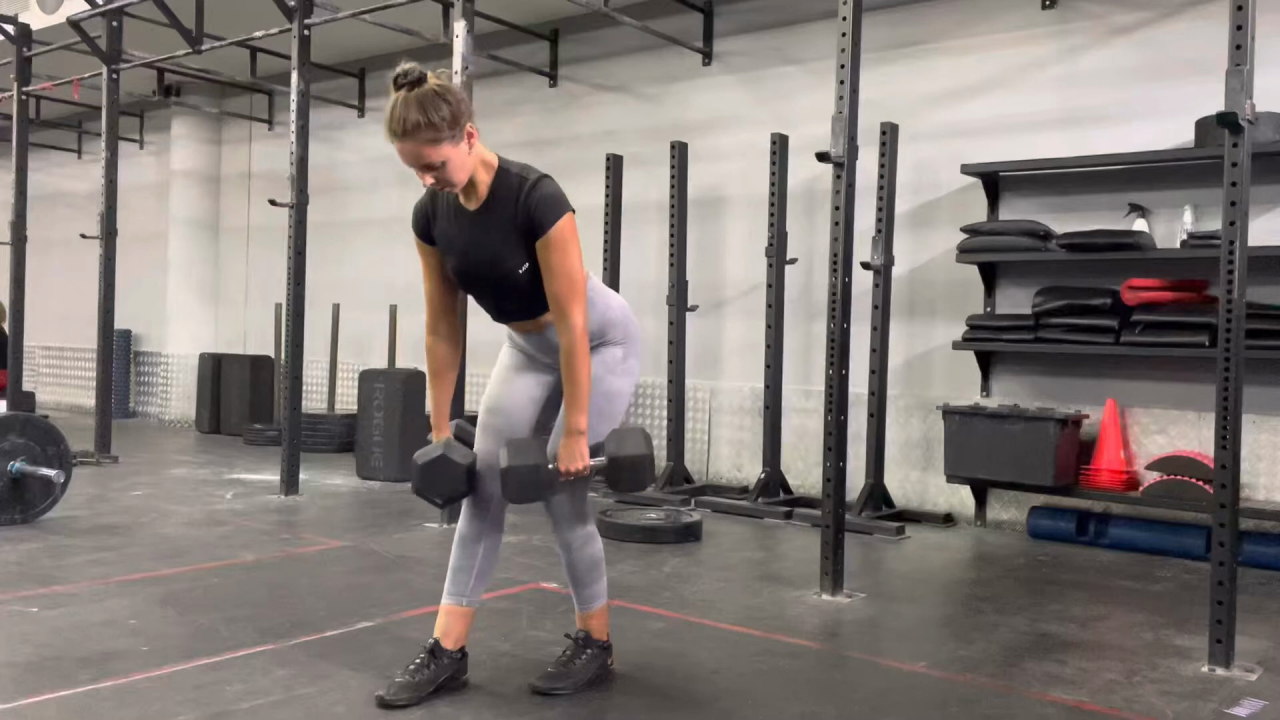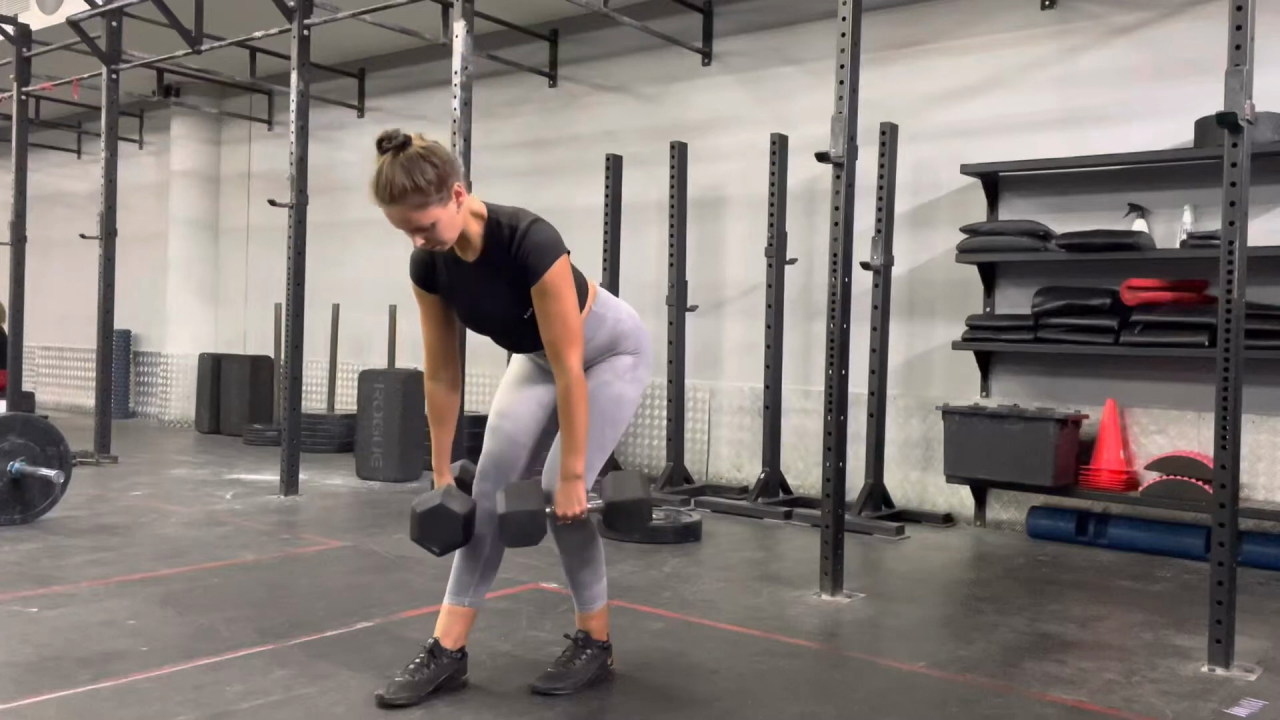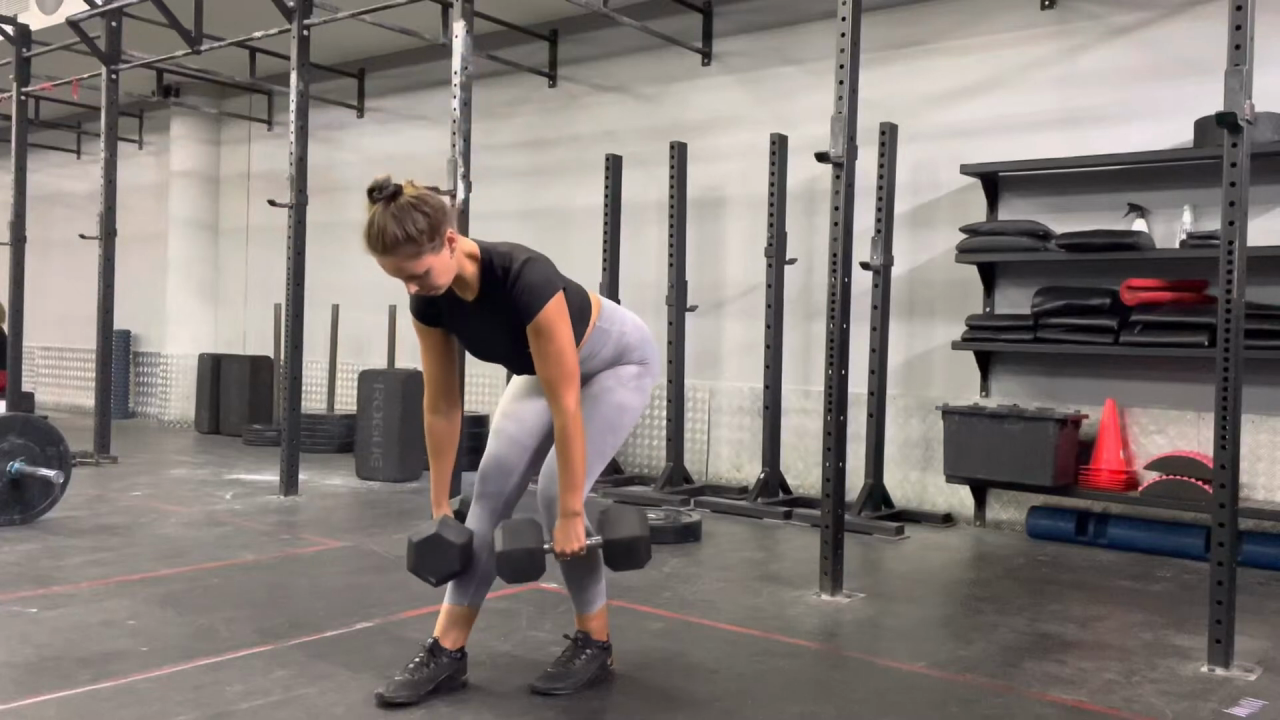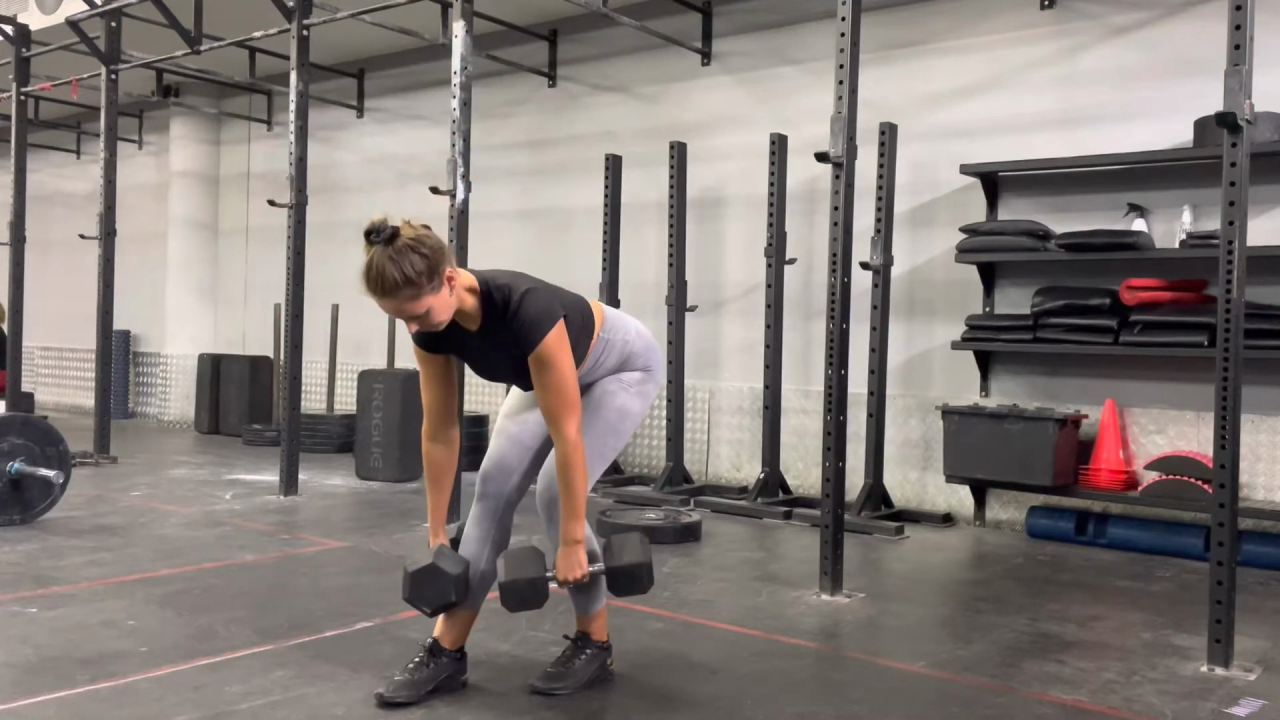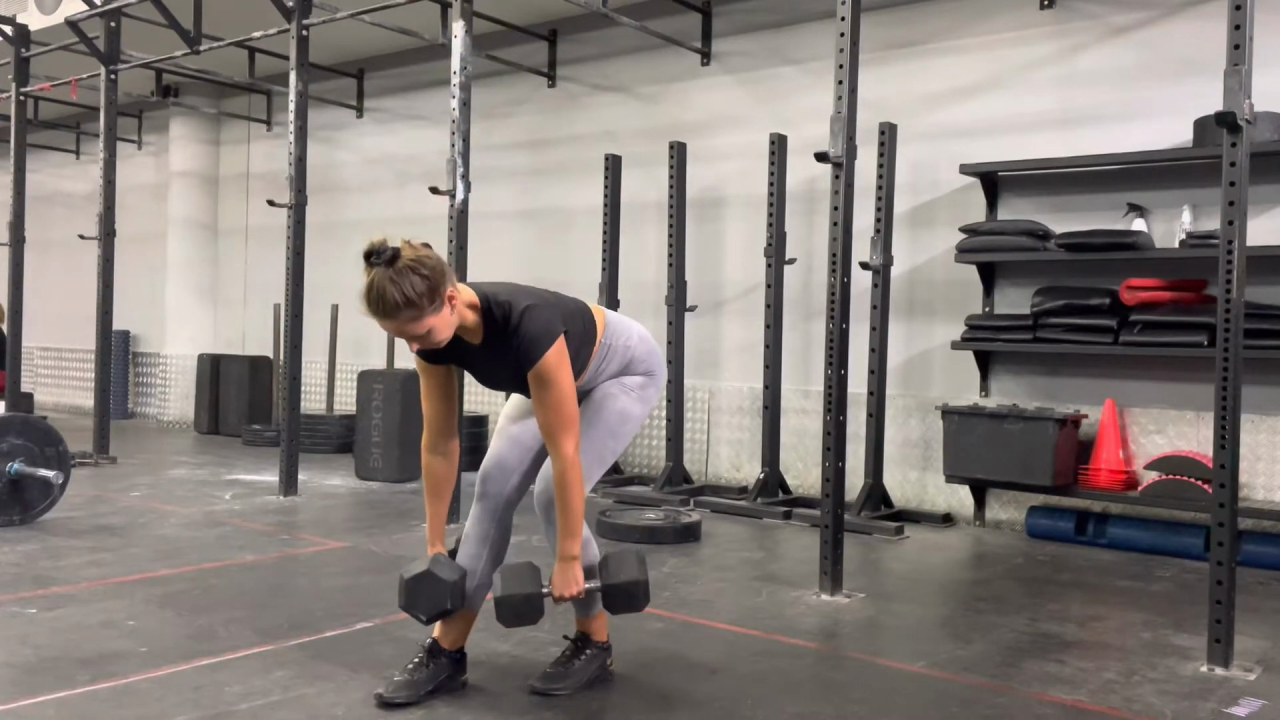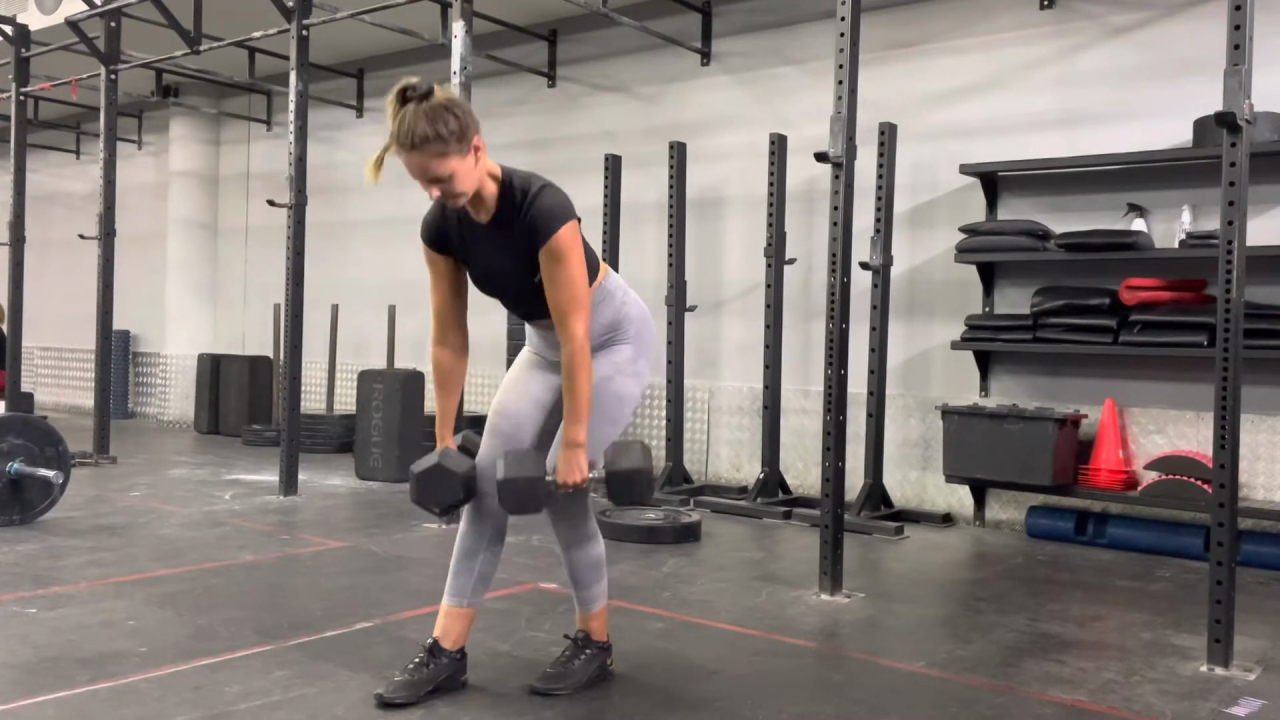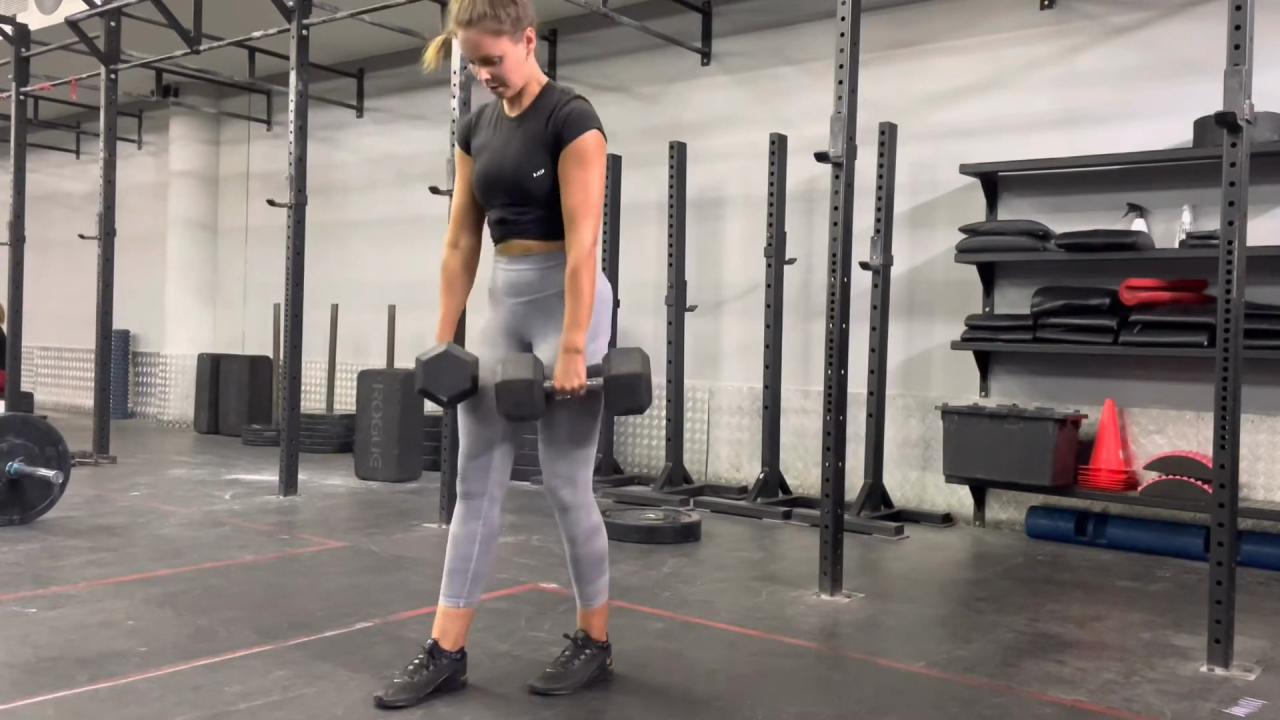
dt=0.5s
person 1, frame 1
left shoulder: (536, 197)
right shoulder: (431, 215)
left elbow: (572, 323)
right elbow: (442, 329)
left wrist: (576, 432)
right wrist: (441, 427)
left hip: (598, 341)
right hip: (526, 348)
left knee: (561, 490)
right knee: (482, 487)
left ankle: (596, 642)
right ankle: (447, 650)
person 1, frame 2
left shoulder: (531, 241)
right shoulder: (429, 265)
left elbow: (570, 368)
right elbow: (442, 374)
left wrist: (573, 475)
right wrist: (441, 472)
left hip: (611, 351)
right hip: (535, 357)
left knee: (560, 495)
right knee: (488, 489)
left ankle: (595, 641)
right ankle: (447, 651)
person 1, frame 3
left shoulder: (526, 278)
right shoulder: (430, 300)
left elbow: (566, 407)
right elbow: (441, 406)
left wrist: (571, 512)
right wrist: (439, 506)
left hip: (619, 361)
right hip: (541, 368)
left knee: (553, 493)
right knee: (491, 487)
left ankle: (595, 643)
right ankle: (446, 651)
person 1, frame 4
left shoulder: (526, 308)
right shoulder: (433, 326)
left elbow: (567, 436)
right elbow: (440, 432)
left wrist: (572, 543)
right wrist: (437, 534)
left hip: (623, 367)
right hip: (549, 371)
left knee: (553, 491)
right knee: (493, 487)
left ankle: (595, 643)
right ankle: (447, 651)
person 1, frame 5
left shoulder: (527, 325)
right shoulder: (435, 331)
left elbow: (565, 454)
right elbow: (440, 443)
left wrist: (568, 559)
right wrist: (435, 545)
left hip: (625, 370)
right hip: (562, 373)
left knee: (552, 493)
right knee: (493, 487)
left ankle: (594, 643)
right ankle: (446, 649)
person 1, frame 6
left shoulder: (541, 206)
right shoulder: (442, 225)
left elbow: (577, 337)
right elbow: (449, 339)
left wrist: (574, 445)
right wrist: (445, 439)
left hip: (613, 337)
right hip: (541, 346)
left knee: (563, 492)
right knee: (486, 482)
left ankle: (595, 644)
right ankle: (446, 650)
person 1, frame 7
left shoulder: (570, 117)
right shoulder: (475, 127)
left elbow: (583, 240)
right elbow: (462, 241)
left wrist: (573, 349)
right wrist: (444, 339)
left hip: (566, 300)
right hip: (503, 305)
left knee: (565, 483)
right knee: (476, 480)
left ankle: (594, 642)
right ankle: (446, 648)
